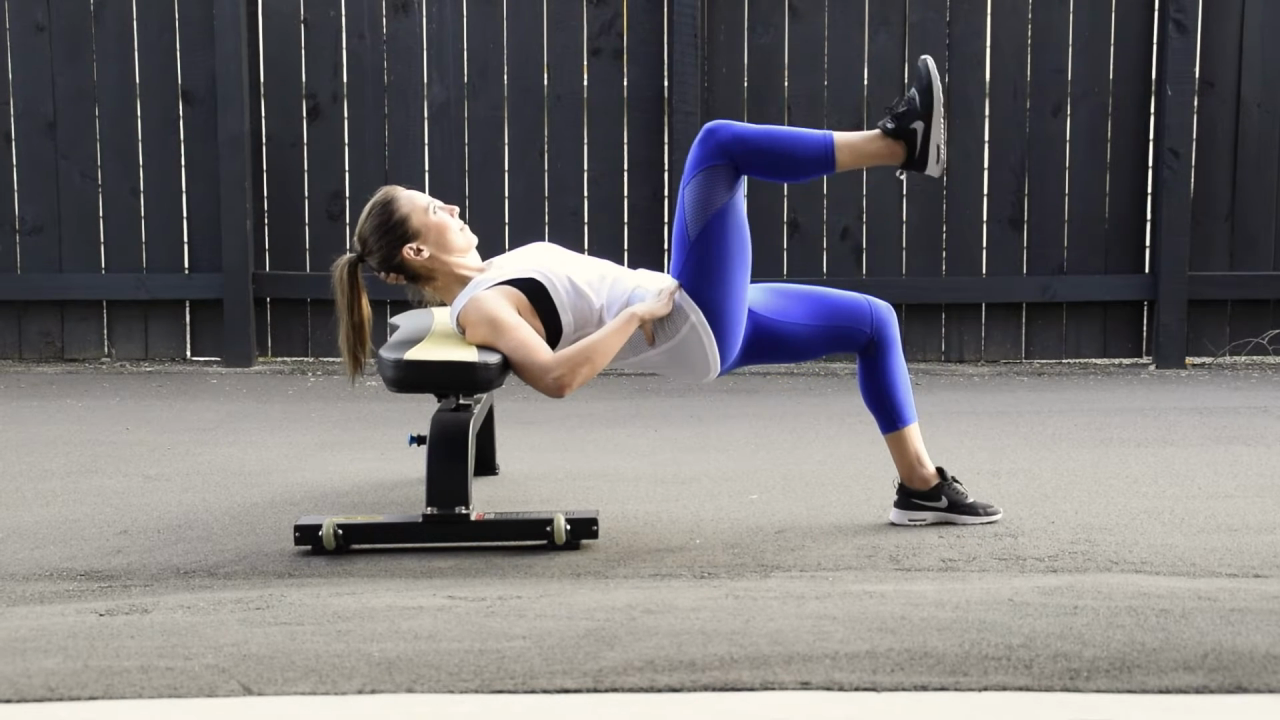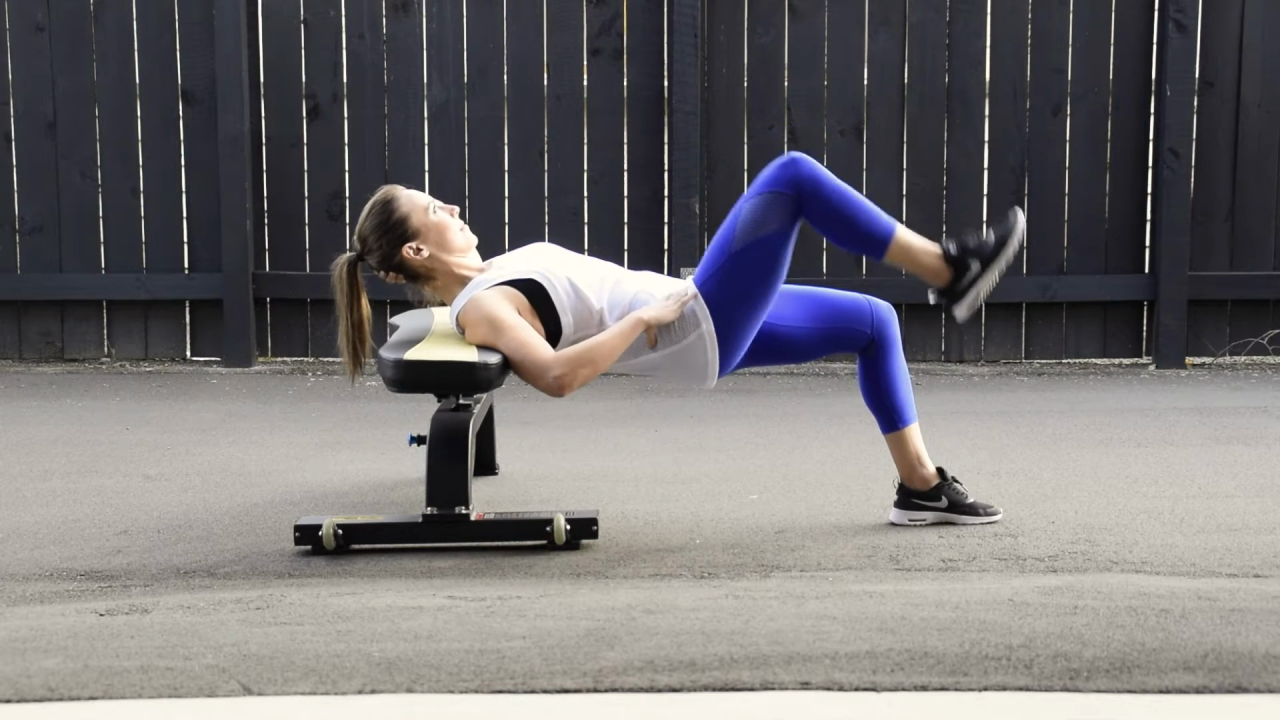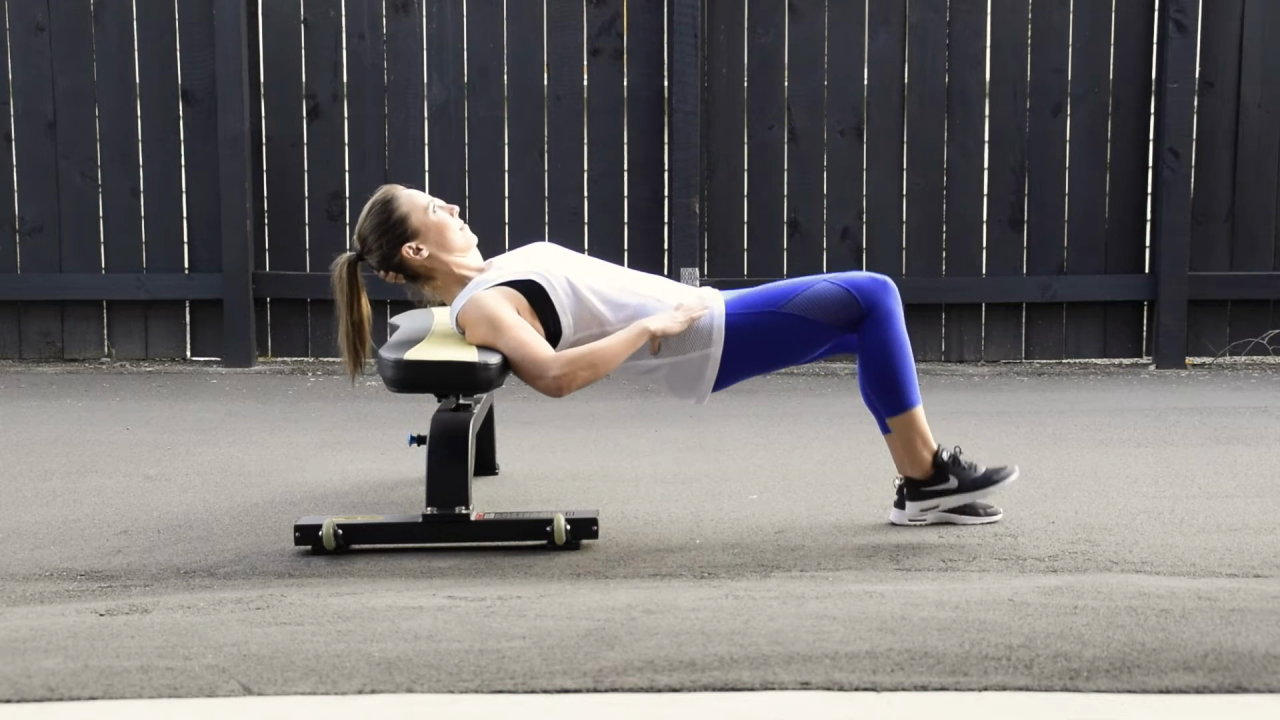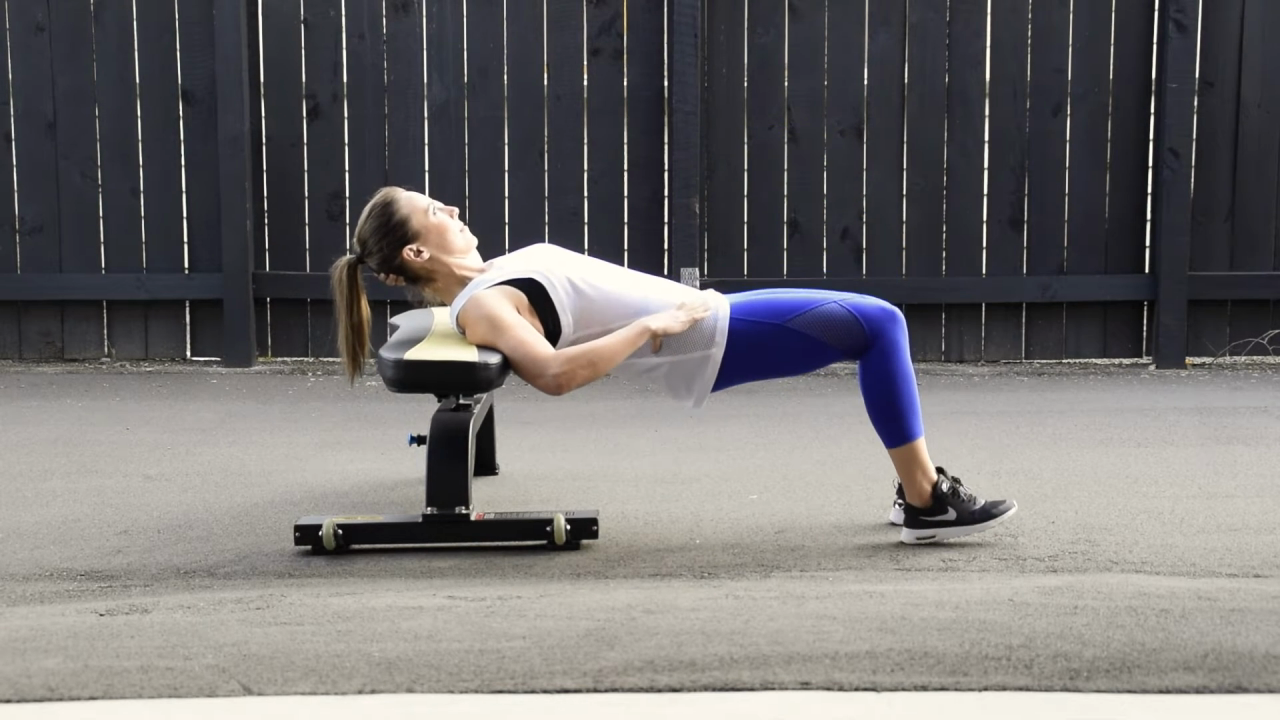
dt=0.5s
person 1, frame 1
left shoulder: (486, 281)
right shoulder: (479, 308)
right elbow: (557, 377)
right wrist: (640, 310)
left hip: (707, 327)
right hip: (692, 327)
left knee: (873, 321)
right knee: (716, 142)
left ankle: (921, 488)
right ankle: (901, 144)
person 1, frame 2
left shoulder: (486, 283)
right shoulder: (478, 309)
right elbow: (557, 375)
right wrist: (645, 317)
left hip: (694, 318)
right hip: (697, 331)
left knee: (873, 321)
right knee: (791, 174)
left ankle: (921, 487)
right ankle: (950, 272)
person 1, frame 3
left shoulder: (486, 281)
right shoulder: (479, 309)
right elbow: (557, 375)
right wrist: (653, 328)
left hip: (703, 316)
right hip: (700, 346)
left knee: (870, 308)
right knee: (873, 294)
left ankle: (918, 482)
right ankle: (926, 472)
person 1, frame 4
left shoulder: (488, 281)
right shoulder: (480, 307)
right elbow: (555, 373)
right wrist: (653, 326)
left hip: (701, 318)
right hip: (701, 346)
left knee: (878, 322)
right knee: (879, 325)
left ankle: (918, 481)
right ankle: (925, 500)
